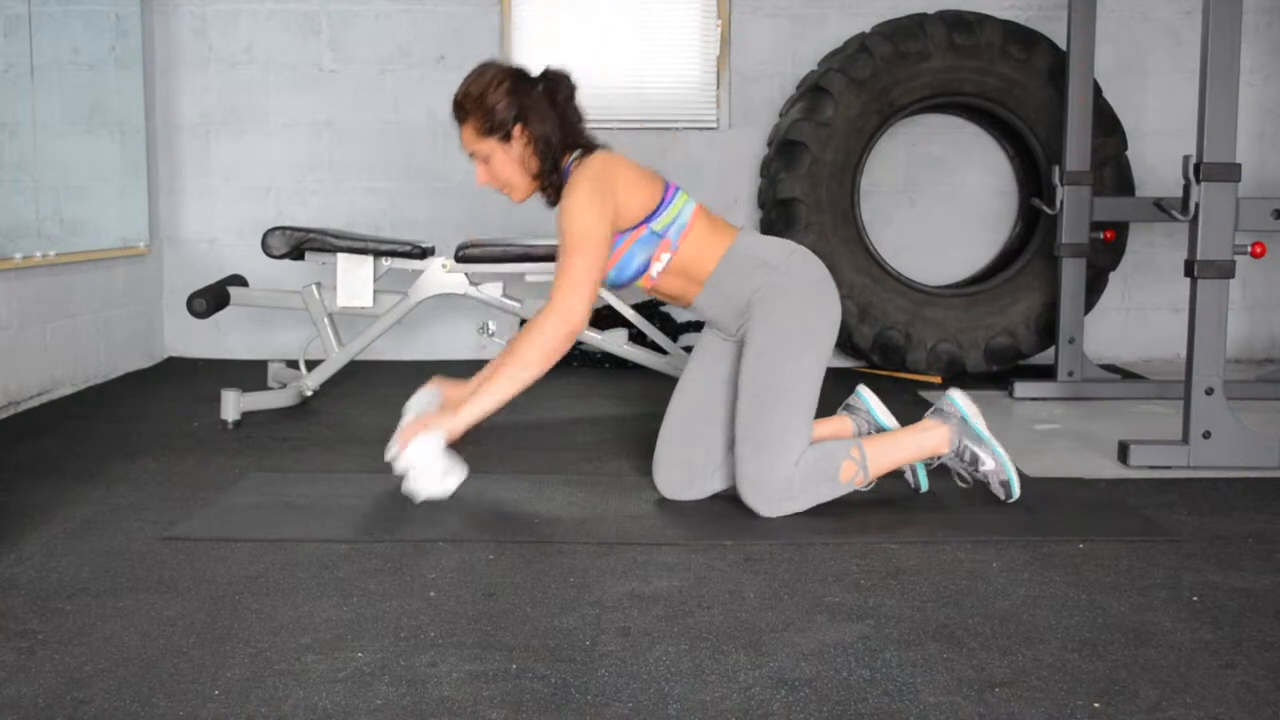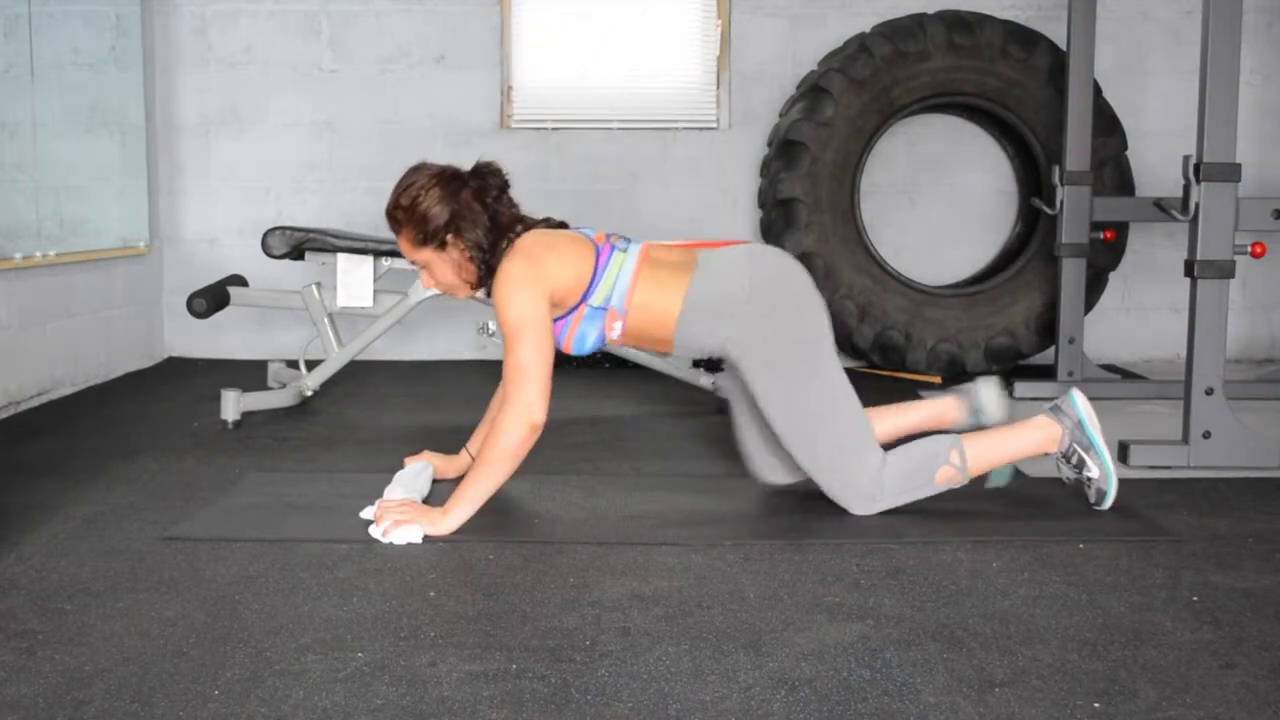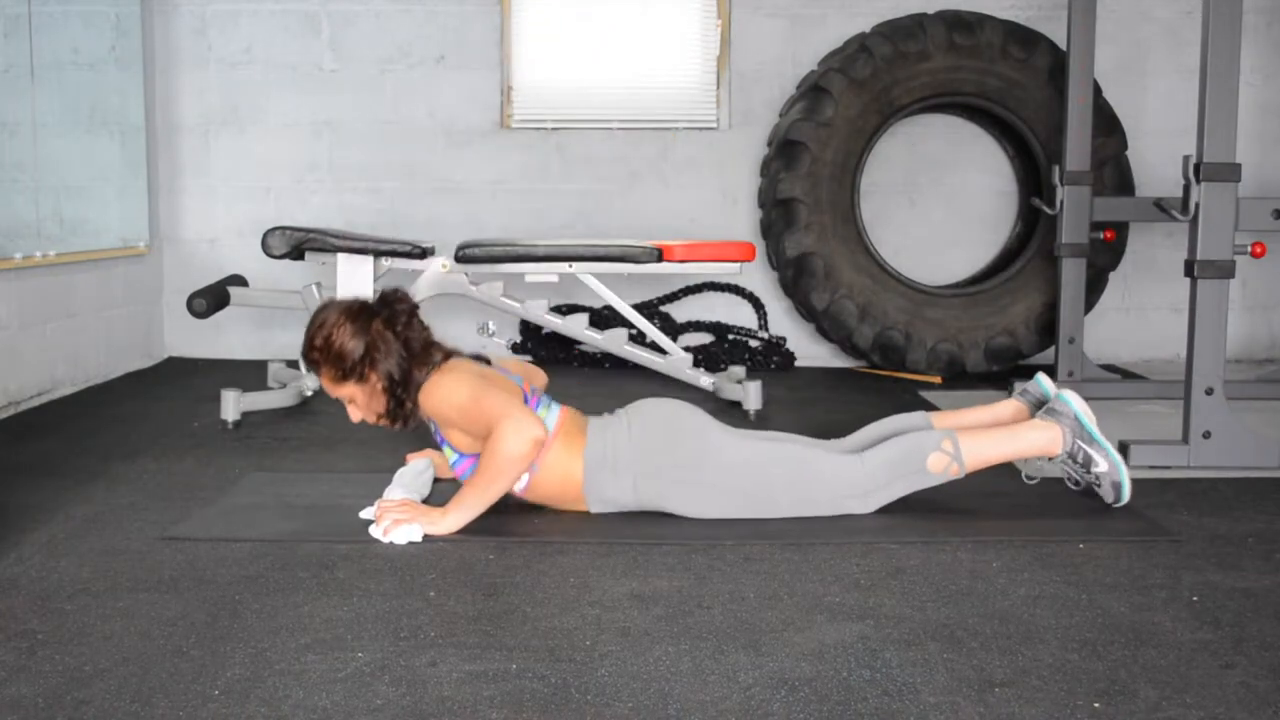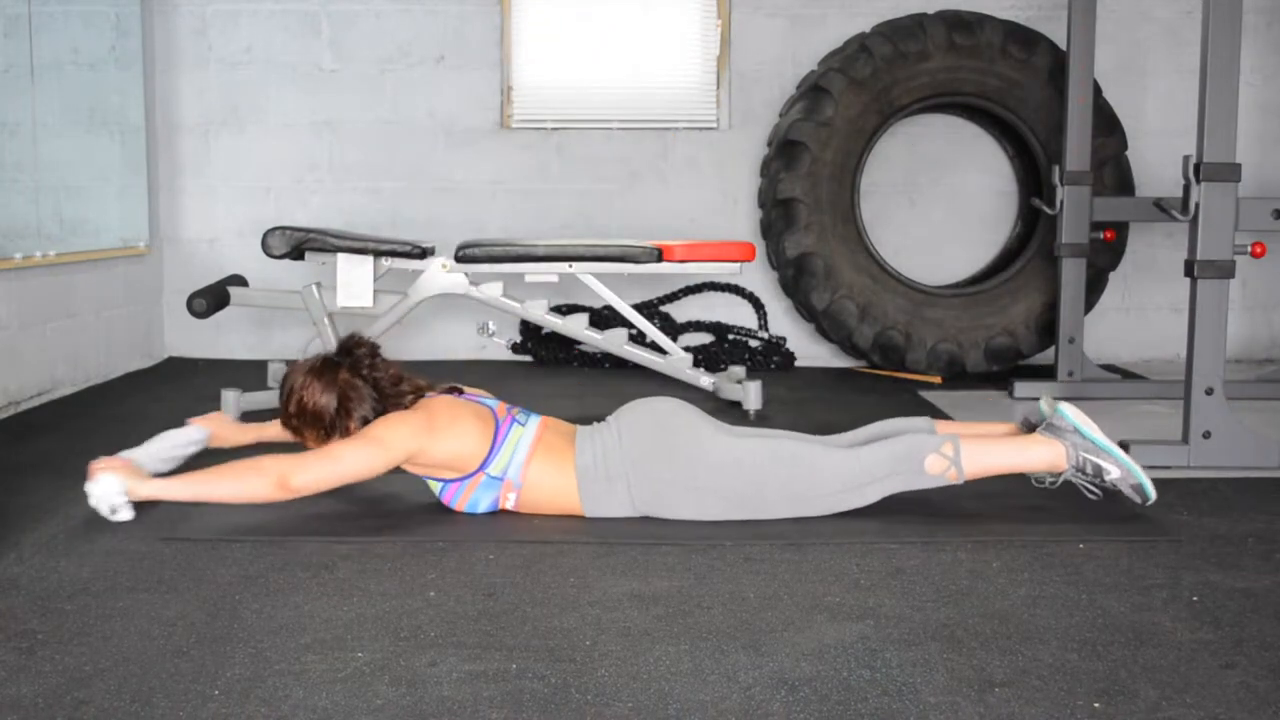
dt=0.7s
person 1, frame 1
left shoulder: (586, 184)
right shoulder: (579, 182)
left elbow: (566, 319)
right elbow: (563, 313)
left wrist: (466, 410)
right wrist: (475, 386)
left hip: (786, 293)
right hip: (744, 313)
left knee: (769, 492)
right knee: (677, 482)
left ankle: (942, 434)
right ankle: (851, 427)
person 1, frame 2
left shoulder: (519, 272)
right shoulder: (525, 250)
left elbow: (528, 414)
right elbow: (523, 371)
left wrist: (450, 514)
right wrist: (464, 456)
left hip: (758, 307)
right hip: (754, 287)
left knee: (865, 489)
right knee: (777, 467)
left ankle: (1051, 430)
right ankle: (964, 407)
person 1, frame 3
left shoulder: (437, 392)
right shoulder: (449, 371)
left elbow: (524, 430)
left wrist: (450, 515)
right wrist: (460, 460)
left hip: (658, 464)
right hip: (655, 435)
left knee: (861, 484)
right knee: (846, 455)
left ankle: (1051, 435)
right ankle: (1025, 406)
person 1, frame 4
left shoulder: (405, 433)
right shoulder: (422, 401)
left elbow: (293, 481)
right elbow: (323, 431)
left wrist: (147, 484)
right wrist: (240, 429)
left hip: (654, 469)
right hip: (652, 436)
left knee: (860, 479)
right knee: (845, 454)
left ankle: (1060, 453)
right ankle: (1034, 430)
